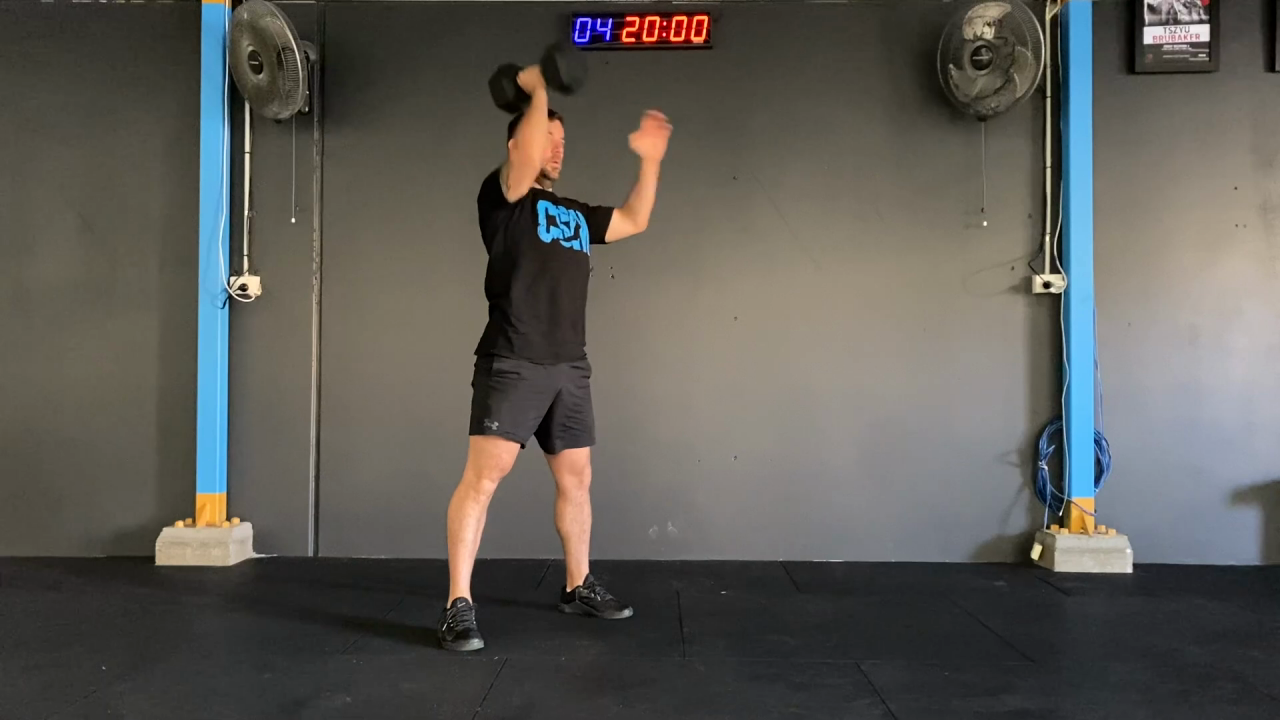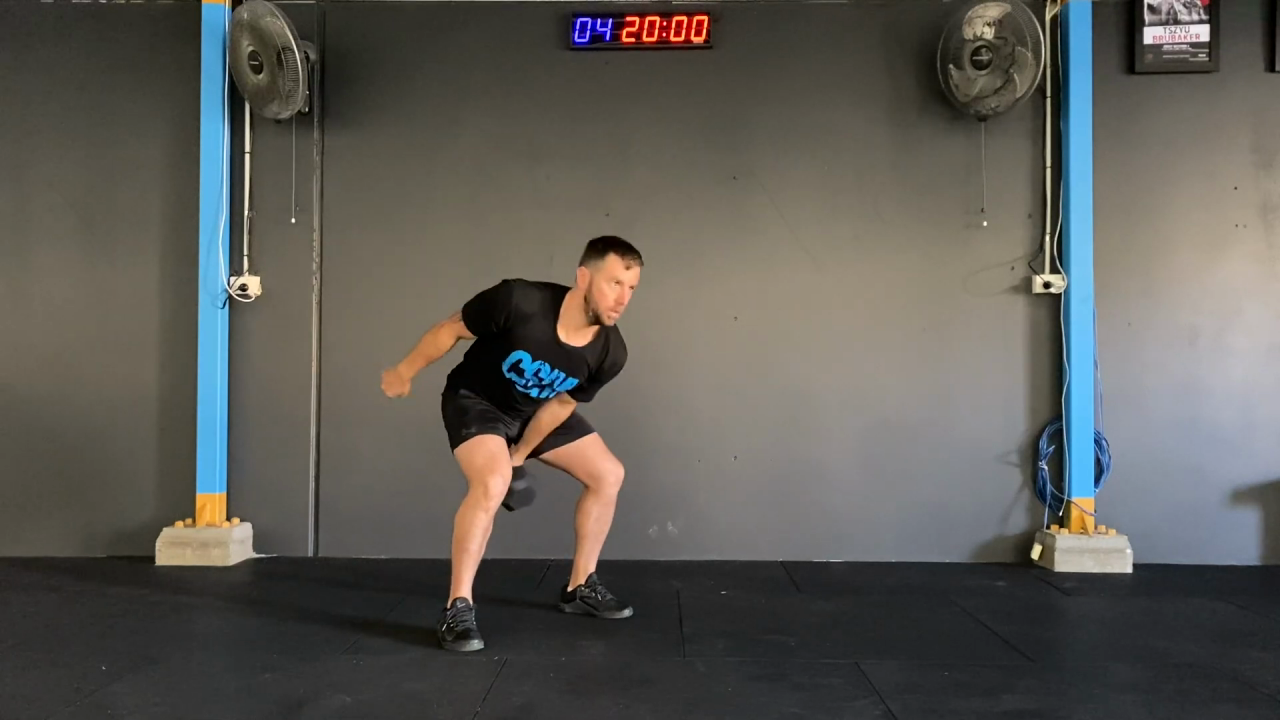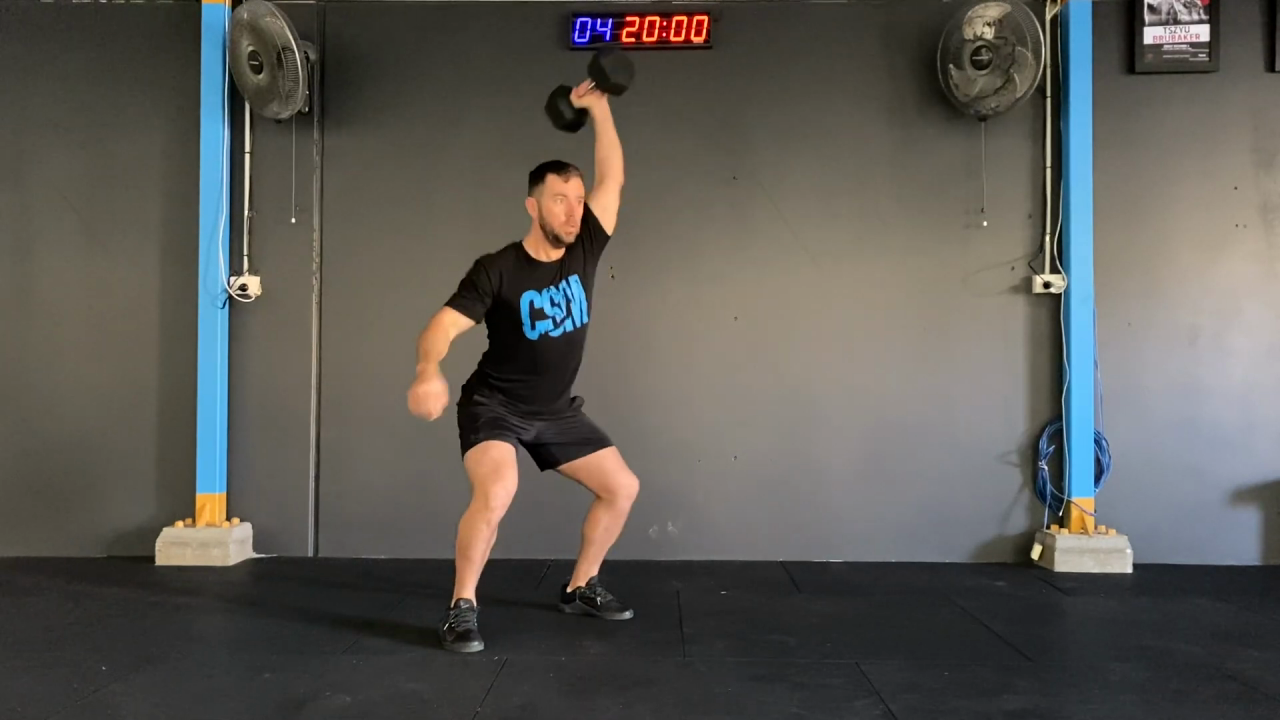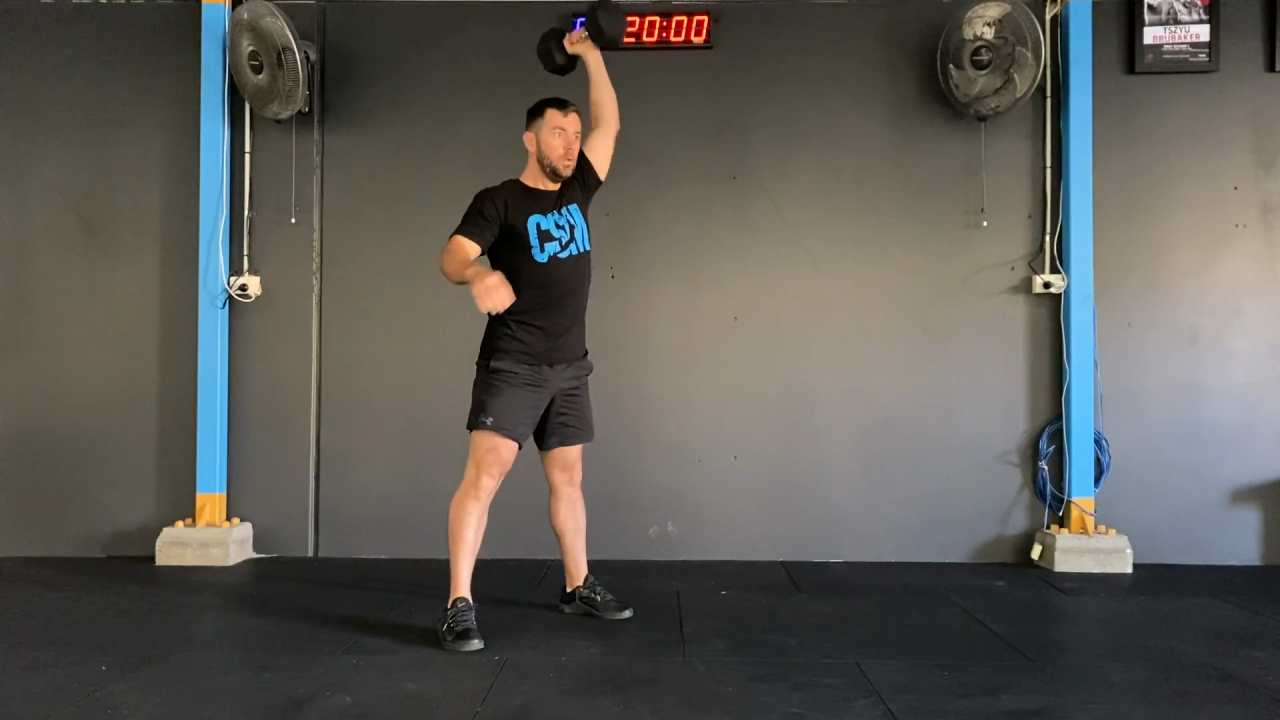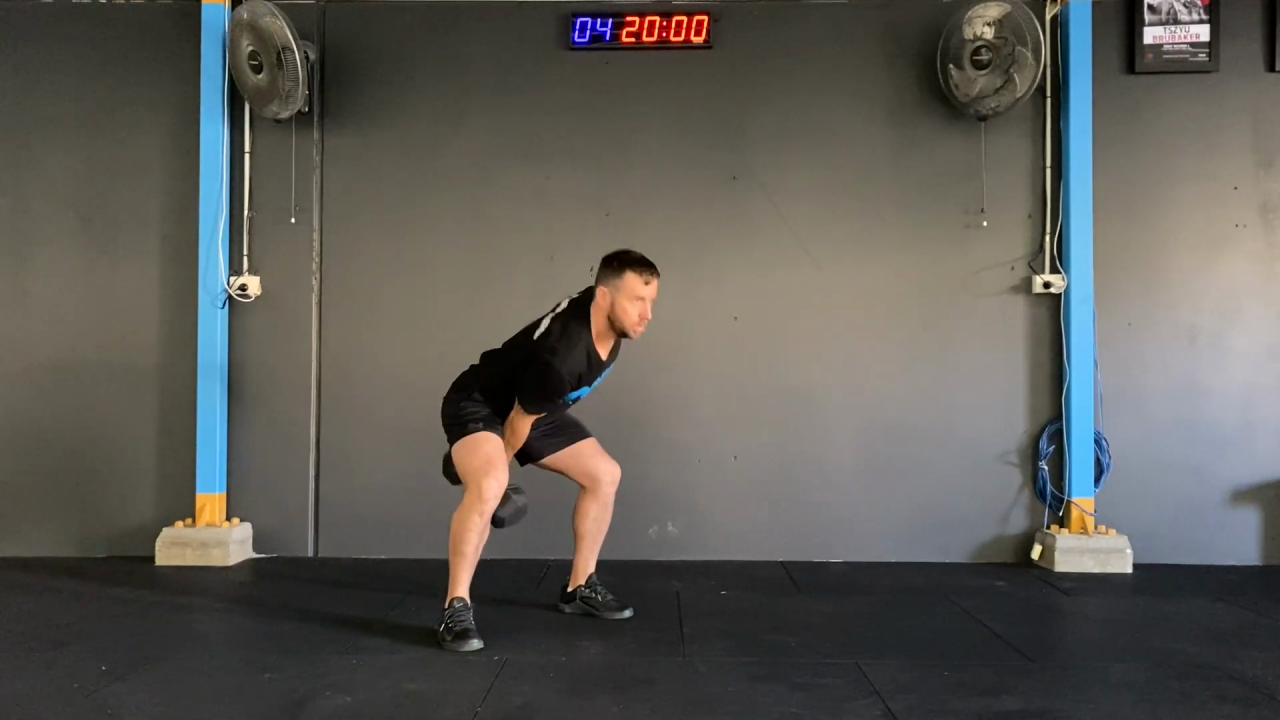
dt=1s
person 1, frame 1
left shoulder: (574, 212)
right shoulder: (505, 198)
left elbow: (633, 221)
right elbow: (521, 160)
left wrist: (646, 161)
right wrist: (535, 90)
left hip: (569, 367)
right hip: (513, 364)
left knee: (575, 479)
right knee: (483, 476)
left ankle: (578, 585)
right ankle: (458, 603)
person 1, frame 2
left shoulder: (610, 353)
right shoulder: (519, 302)
left elbow: (560, 405)
right elbow: (451, 329)
left wrist: (521, 454)
right wrist: (405, 371)
left hip: (535, 411)
right hip: (474, 399)
left knee: (609, 475)
right knee: (492, 481)
left ankle: (580, 586)
right ankle: (458, 608)
person 1, frame 3
left shoulder: (583, 251)
right shoulder: (498, 270)
left elbow: (612, 180)
right elbow: (441, 328)
left wrist: (598, 109)
right wrist: (428, 371)
left hip: (556, 410)
right hip: (494, 407)
left knee: (622, 487)
right knee: (495, 494)
left ankle: (581, 586)
right ankle: (462, 605)
person 1, frame 4
left shoulder: (577, 191)
right shoulder: (499, 201)
left elbow: (608, 124)
right elbow: (452, 257)
left wrist: (591, 55)
right wrist: (480, 274)
left hip: (569, 366)
right hip: (513, 365)
left knee: (567, 479)
right knee: (484, 478)
left ankle: (578, 586)
right ankle: (459, 604)
person 1, frame 5
left shoulder: (602, 309)
right shoulder: (562, 356)
right elbow: (520, 420)
right wrist: (501, 463)
left hip: (536, 406)
right hip: (479, 403)
left knee: (605, 475)
right knee: (487, 486)
left ankle: (580, 585)
right ankle: (457, 607)
